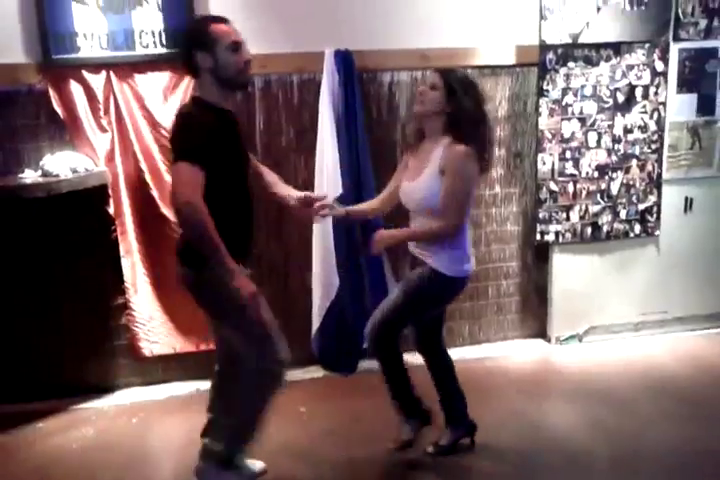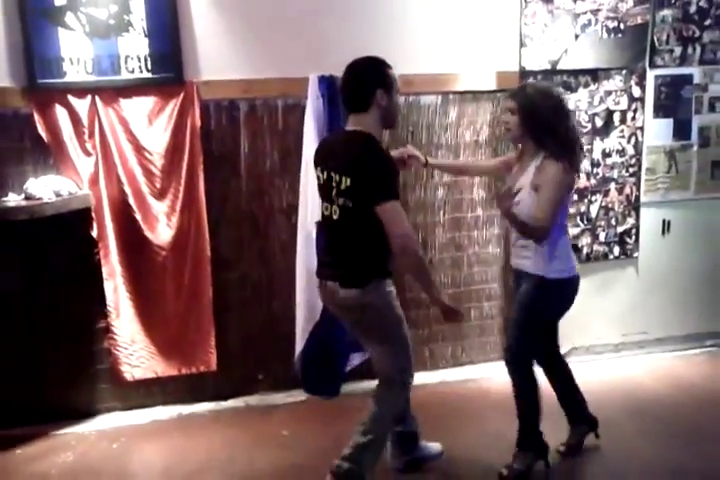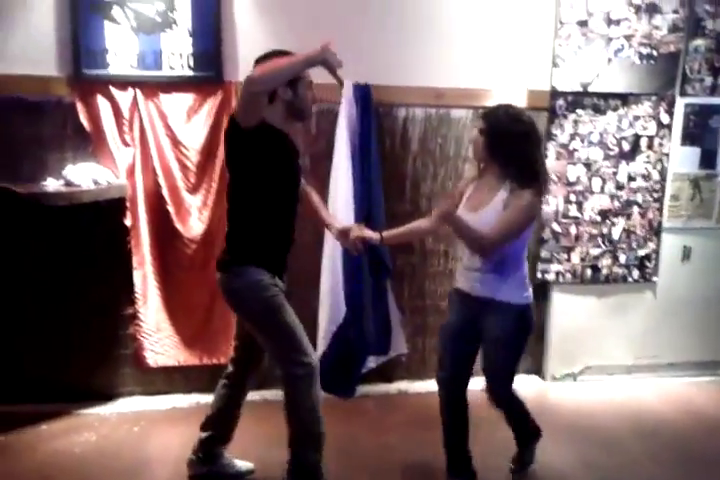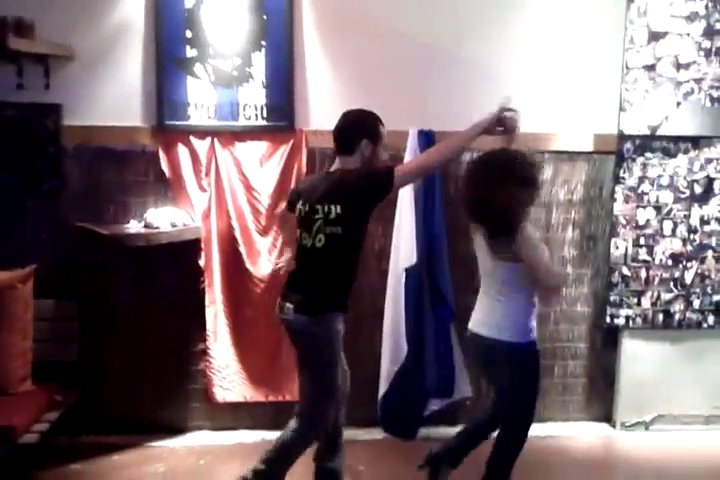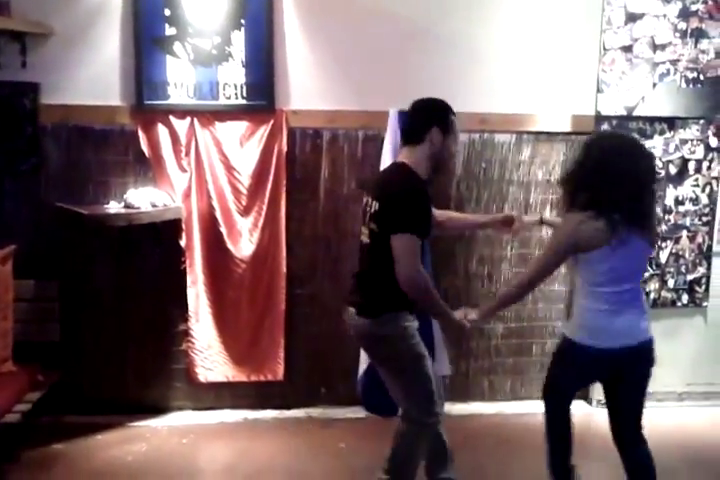
dt=1s
person 1, frame 1
left shoulder: (220, 117)
right shoulder: (196, 122)
left elbow: (246, 165)
right elbow: (185, 200)
left wrist: (286, 193)
right wrist: (233, 272)
left hip: (223, 264)
right hip: (216, 269)
left knee: (236, 359)
right knee: (267, 361)
person 1, frame 2
left shoulder: (329, 146)
right shoulder: (372, 156)
right elbow: (402, 240)
right wrist: (435, 294)
left hip: (331, 280)
right hip: (362, 286)
left knee: (391, 366)
right knee: (397, 375)
left ankle: (405, 444)
person 1, frame 3
left shoulder: (285, 144)
right shoulder: (247, 133)
left elbow: (300, 187)
right elbow: (254, 82)
left wrist: (332, 222)
right wrist: (315, 56)
left hip: (261, 272)
right hip: (248, 273)
left knee: (245, 365)
right knee: (301, 366)
person 1, frame 4
left shoulder: (310, 185)
right shoulder: (356, 185)
left elbow: (283, 215)
right elbow: (430, 161)
right wrist: (484, 126)
left hip: (297, 305)
right hip: (317, 316)
left knee: (333, 394)
right knee: (314, 414)
person 1, frame 5
left shoulder: (394, 180)
right shoulder: (408, 188)
left elbow: (433, 219)
right elbow: (408, 275)
left wrist: (488, 221)
right wrist: (448, 316)
left hip: (369, 312)
right hip: (384, 319)
left knee: (424, 401)
right knee: (422, 411)
person 2, frame 1
left shoulder: (458, 154)
right shoulder: (414, 153)
left elbow: (452, 224)
right elbow: (383, 203)
left wrist: (398, 235)
right wrist: (343, 210)
left hip: (445, 269)
right hip: (424, 263)
left knee: (378, 333)
right knee: (430, 345)
left ankle: (414, 414)
right ankle: (460, 425)
person 2, frame 2
left shoulder: (554, 167)
right shoulder: (518, 162)
left elbow: (539, 231)
right elbow: (476, 167)
left wrist: (508, 211)
right wrist: (427, 161)
left hip: (550, 278)
right hip: (529, 274)
left knee: (517, 357)
right knee: (544, 353)
left ankle: (530, 446)
right ankle: (581, 420)
person 2, frame 3
left shoulder: (526, 196)
right shoulder: (472, 184)
left elbow: (487, 246)
right elbow: (432, 224)
left wrist: (450, 218)
right wrist: (380, 236)
left hip: (505, 305)
right hip: (464, 297)
left knee: (498, 390)
right knee: (450, 386)
left ankle: (526, 434)
person 2, frame 4
left shoulder: (484, 226)
right shoulder: (520, 232)
right elbow: (552, 286)
right wrist: (540, 248)
left hip: (484, 335)
right hip: (511, 342)
left knee: (500, 412)
right knee: (517, 423)
person 2, frame 5
left shoulder: (580, 222)
right shoulder: (643, 223)
left elbow: (530, 278)
left wrist: (482, 313)
right wrist: (546, 221)
left hip: (588, 344)
right hip: (637, 345)
left knee: (555, 402)
right knee: (629, 431)
